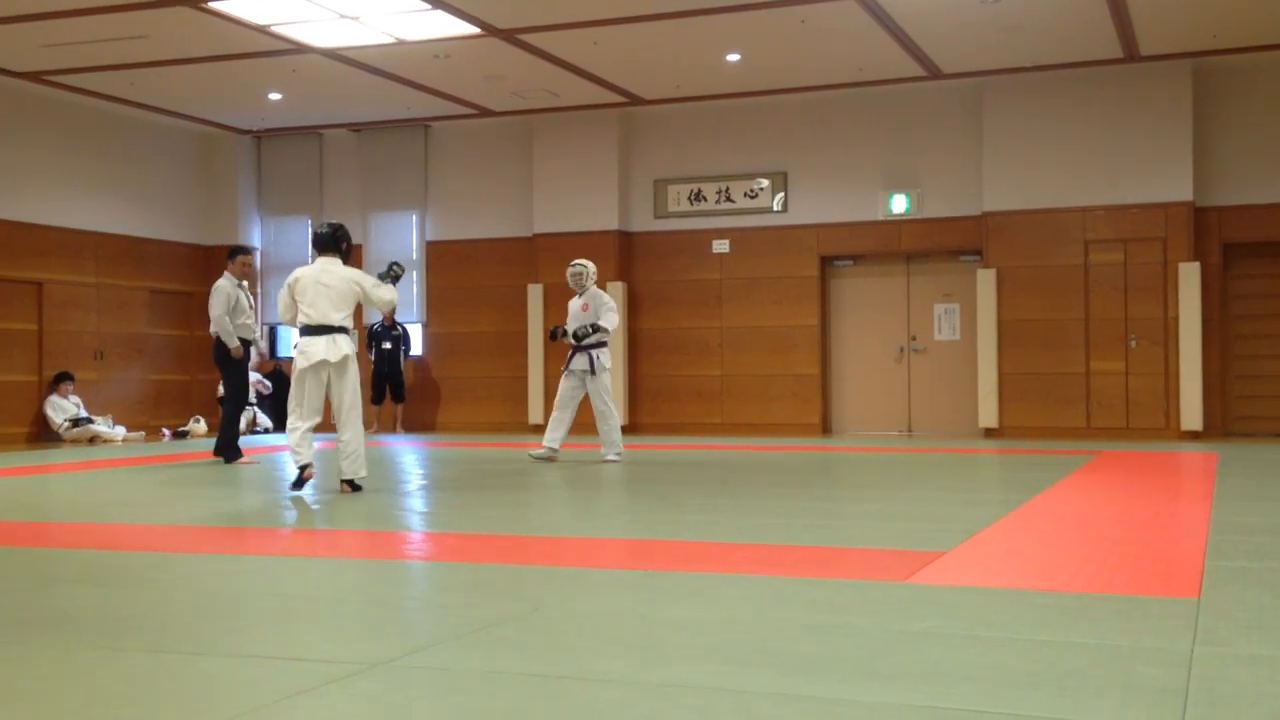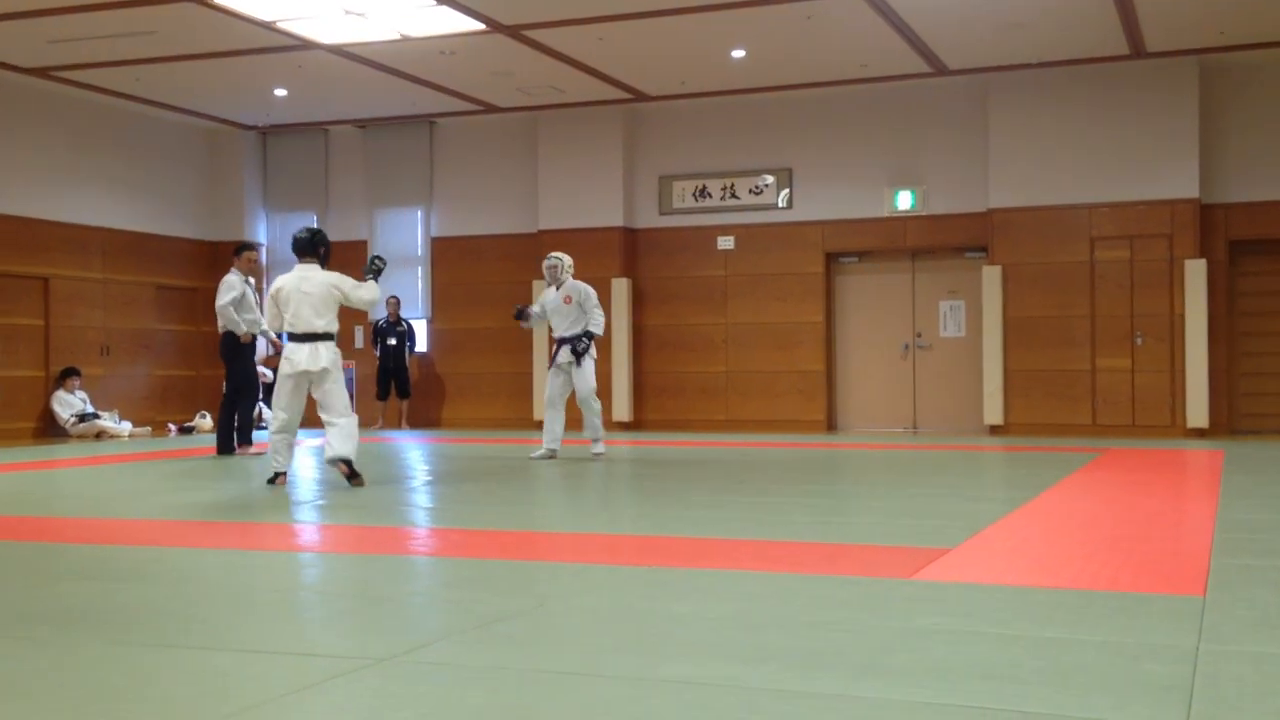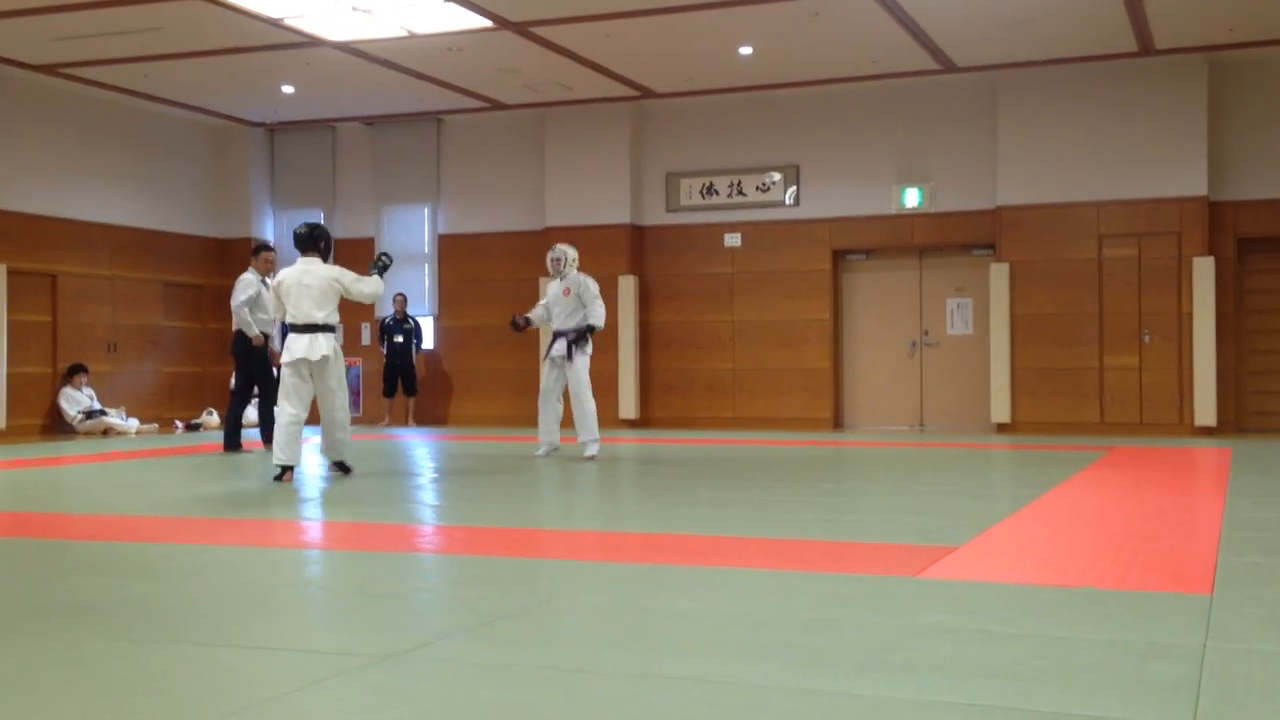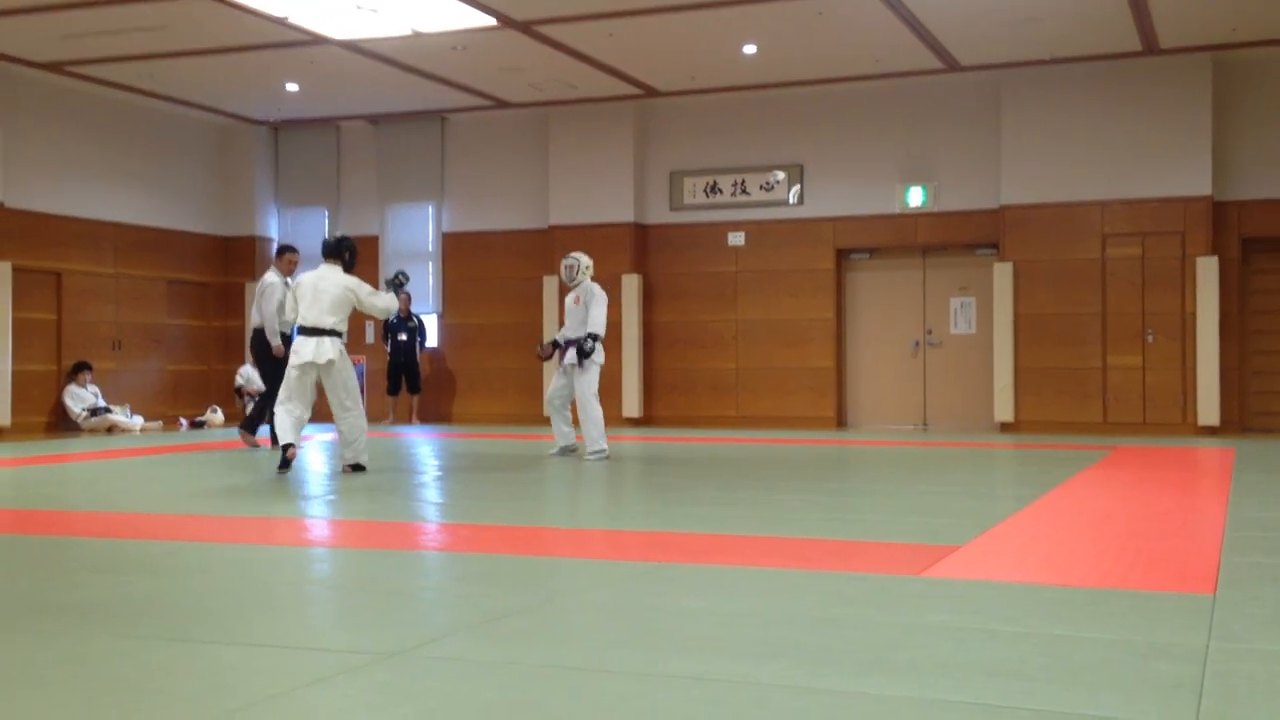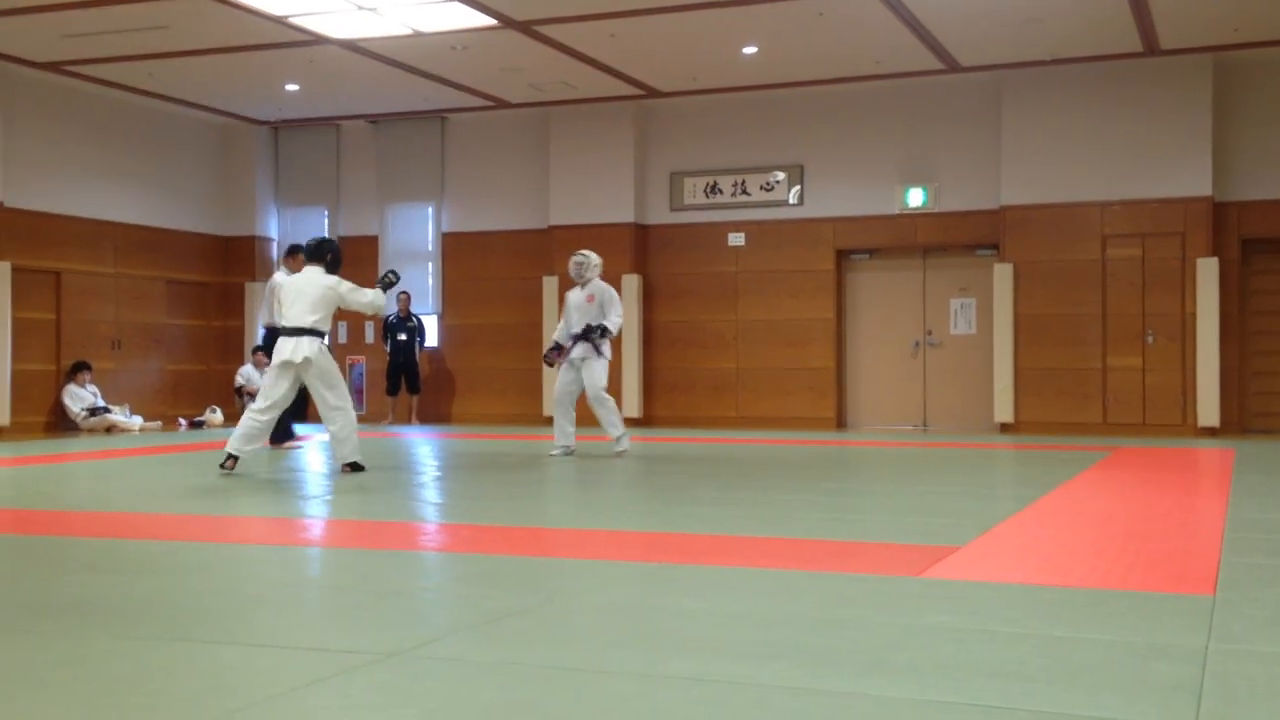
dt=0.3s
person 1, frame 1
left shoulder: (298, 276)
right shoulder: (354, 276)
left elbow: (285, 315)
right elbow: (387, 301)
right wrist: (389, 281)
left hip: (309, 347)
right hip: (340, 347)
left knee: (301, 413)
right knee: (349, 416)
left ankle: (304, 465)
right ankle: (349, 477)
person 1, frame 2
left shoulder: (280, 284)
right shoulder: (334, 281)
left elbow: (273, 323)
right elbow: (369, 298)
right wrist: (372, 277)
left hip: (294, 354)
right hip: (324, 353)
left knee: (283, 417)
right knee: (340, 415)
left ankle: (279, 472)
right ankle: (344, 460)
person 1, frame 3
left shoulder: (283, 276)
right shoulder: (334, 274)
left elbow: (278, 313)
right elbow: (371, 292)
right wrist: (377, 272)
left hip: (295, 343)
right hip: (325, 344)
left knee: (290, 408)
right knee: (334, 408)
left ankle: (286, 466)
right ankle: (336, 458)
person 1, frame 4
left shoulder: (303, 280)
right shoulder: (351, 284)
left elbow: (292, 314)
right elbow: (384, 307)
right wrist: (394, 289)
left hip: (303, 346)
right hip: (331, 349)
left knee: (290, 404)
right knee: (348, 406)
left ankle: (288, 445)
right ankle: (353, 460)
person 1, frame 5
left shoulder: (287, 282)
right shoulder: (333, 284)
right elbow: (372, 303)
right wrist: (382, 288)
left hip: (285, 346)
right hip: (312, 348)
left knee: (265, 404)
right knee: (338, 404)
left ankle: (232, 455)
right ankle: (348, 459)
person 2, frame 1
left shoulder: (242, 288)
right shoulder: (223, 287)
right elbow: (219, 318)
left wrist: (257, 344)
right wrist: (234, 344)
left hip: (240, 347)
right hip: (230, 349)
left knee: (238, 399)
right knee: (235, 400)
left ankle: (223, 448)
right ankle: (231, 453)
person 2, frame 2
left shoulder: (247, 283)
right shoulder: (232, 281)
left elbow: (256, 317)
right elbow: (223, 307)
left wrist: (271, 336)
right wrist: (242, 330)
left hip: (243, 343)
right hip: (236, 342)
left knee: (233, 395)
right knee: (250, 391)
left ankle: (225, 445)
right ankle: (243, 442)
person 2, frame 3
left shoulder: (264, 283)
right shoulder: (248, 280)
right elbow: (238, 307)
left wrist: (273, 345)
right wrist: (253, 333)
left hip: (256, 343)
right hip: (250, 342)
left knee: (242, 393)
right knee: (268, 390)
left ankle: (231, 442)
right ankle: (269, 439)
person 2, frame 4
left shoulder: (280, 281)
right shoulder: (273, 282)
right elbow: (269, 315)
left wrist: (278, 342)
right wrist: (276, 343)
left hip: (268, 340)
right hip: (267, 340)
left knee: (273, 389)
right knee: (281, 389)
left ankle: (248, 428)
right ankle: (279, 438)
person 2, frame 5
right shoulder: (282, 281)
right elbow: (282, 315)
left hip: (279, 338)
right hip: (279, 337)
left ankle: (286, 433)
right ankle: (279, 437)
person 3, frame 1
left shoulder: (600, 297)
right shoulder: (574, 302)
left elbow: (610, 320)
left wrist: (590, 329)
right wrist: (561, 332)
left hip: (595, 357)
right hip: (576, 358)
left knee: (603, 406)
right knee: (563, 404)
left ankle: (613, 450)
right ankle: (550, 448)
person 3, frame 2
left shoulder: (581, 288)
right shoulder: (547, 295)
left elbow: (596, 315)
right elbow: (535, 314)
left wrist: (588, 338)
right wrist: (523, 313)
left hip: (582, 348)
right hip: (560, 351)
left knee: (585, 394)
right knee: (553, 399)
left ankle: (597, 439)
right ankle: (550, 446)
person 3, frame 3
left shoulder: (582, 281)
right shoulder: (552, 287)
left elbow: (596, 308)
right elbow: (545, 310)
left wrist: (587, 331)
right wrist: (525, 320)
left hip: (576, 344)
right hip: (557, 344)
left knee: (580, 391)
right knee: (548, 393)
left ankle: (590, 441)
right ankle: (549, 441)
person 3, frame 4
left shoulder: (592, 290)
right shoulder: (570, 296)
left elbow: (597, 316)
left wrist: (591, 340)
right wrist: (553, 344)
left hip: (587, 352)
right hip: (569, 354)
left knee: (586, 399)
right knee: (554, 398)
left ankle: (598, 448)
right ankle: (567, 442)
person 3, frame 5
left shoulder: (604, 290)
right shoulder: (571, 294)
left elbow: (616, 317)
right elbow: (565, 324)
left wrist: (600, 331)
right wrist: (555, 347)
left hip: (596, 348)
right hip: (574, 350)
left knee: (595, 391)
right knee: (562, 395)
left ankle: (619, 435)
right ankle: (565, 444)
